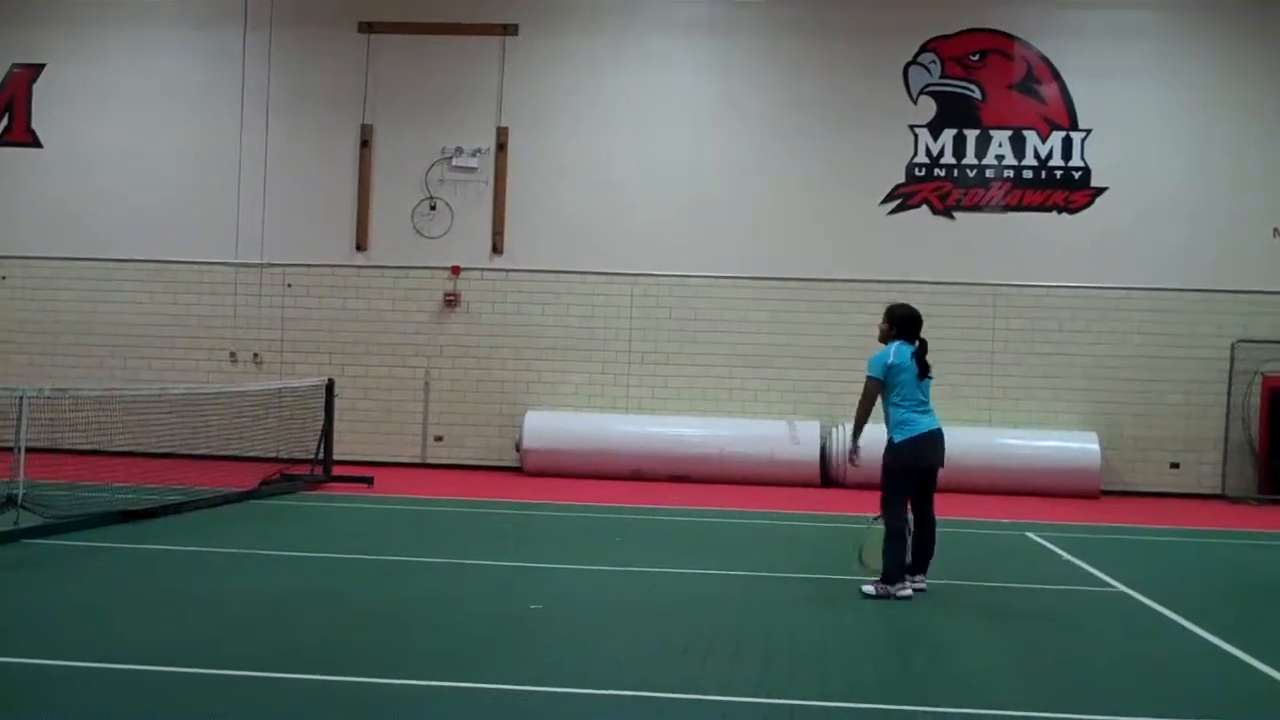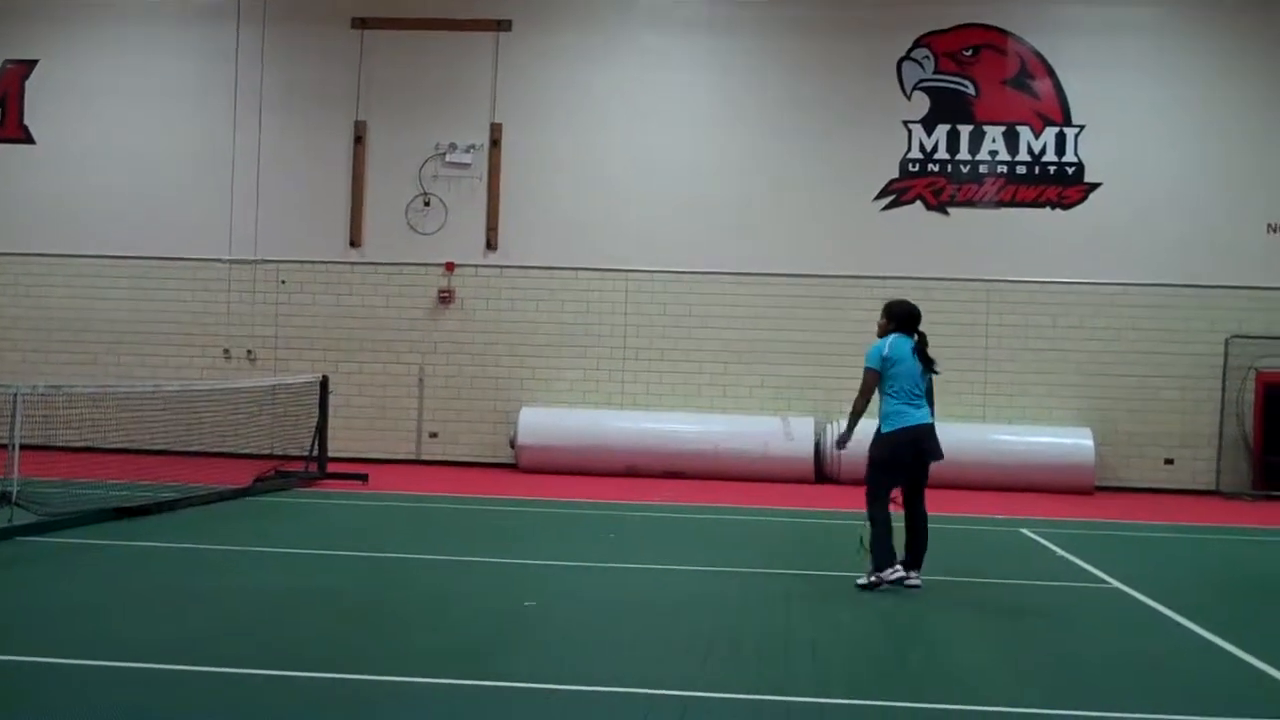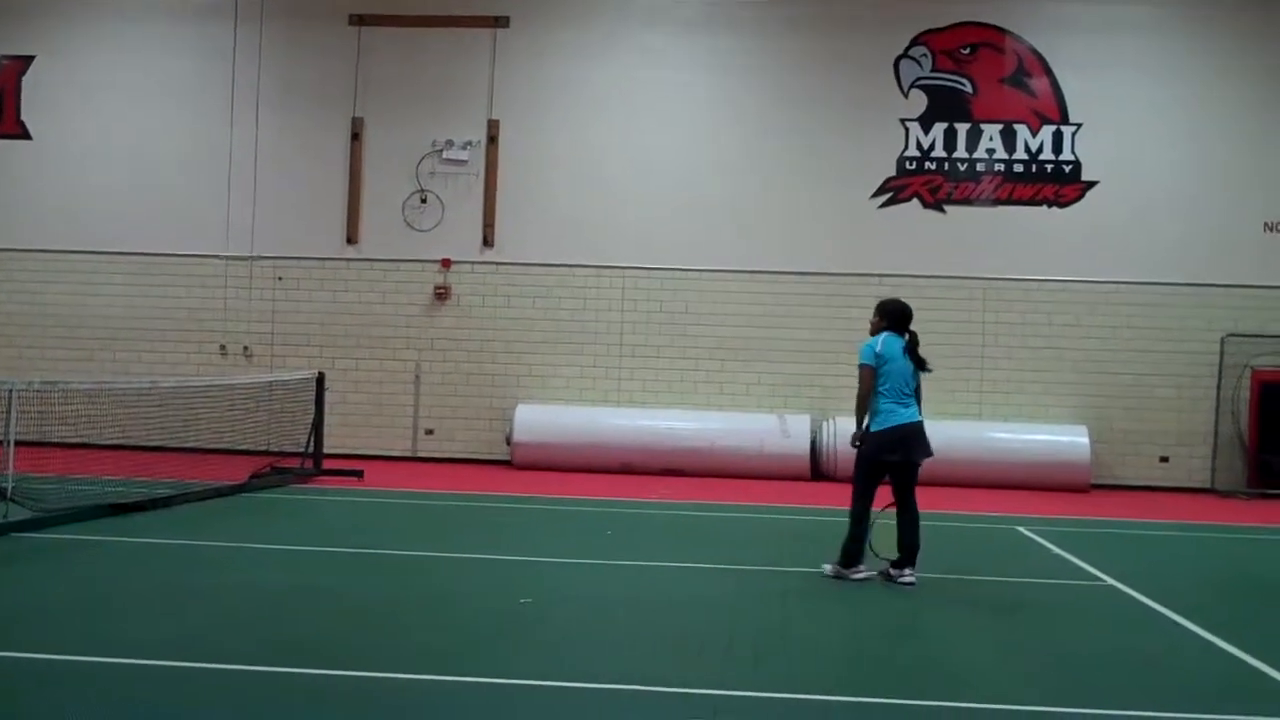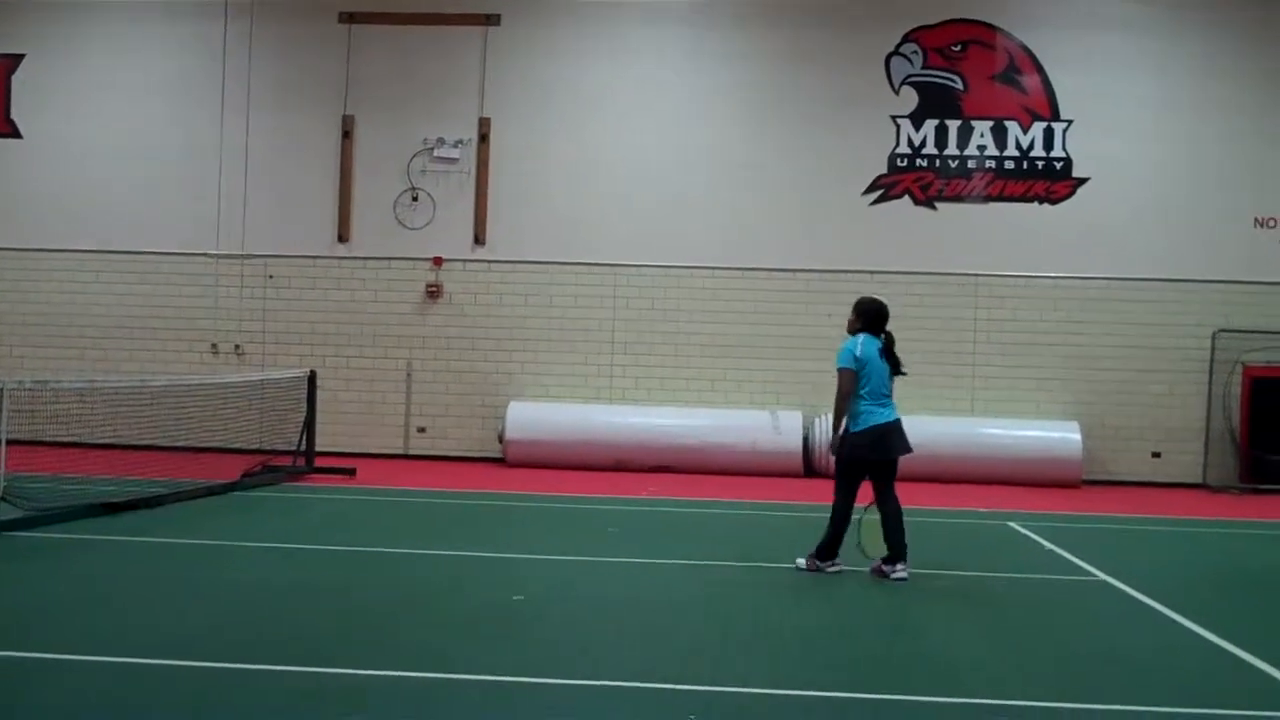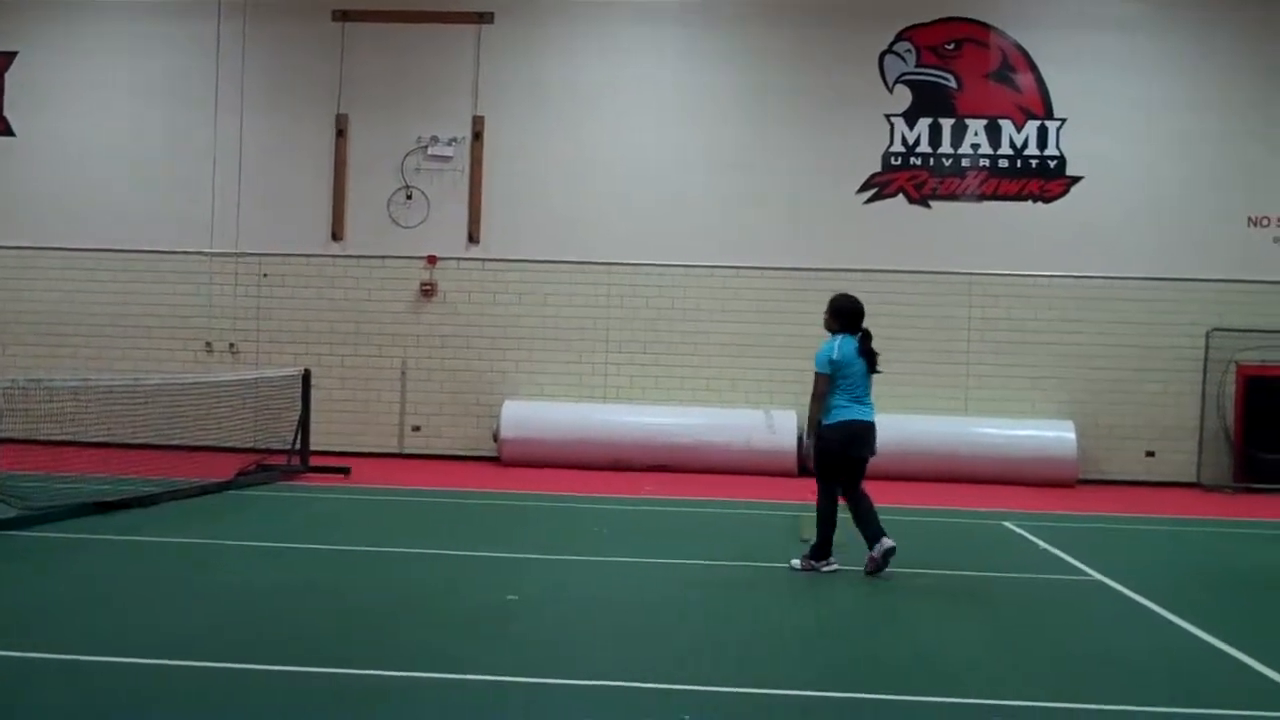
dt=0.2s
person 1, frame 1
left shoulder: (884, 356)
right shoulder: (918, 358)
left elbow: (867, 402)
left wrist: (854, 440)
left hip: (906, 441)
right hip: (931, 435)
left knee: (894, 509)
right knee: (923, 507)
left ankle: (894, 581)
right ankle: (916, 573)
person 1, frame 2
left shoulder: (882, 348)
right shoulder: (920, 352)
left elbow: (865, 394)
left wrist: (848, 430)
left hip: (894, 434)
right hip: (923, 431)
left knee: (877, 498)
right knee: (915, 502)
left ankle: (886, 566)
right ankle: (912, 568)
person 1, frame 3
left shoulder: (873, 346)
right shoulder: (910, 350)
left elbow: (865, 390)
left wrist: (859, 428)
left hip: (883, 431)
right hip: (912, 430)
left knee: (862, 496)
right knee: (906, 499)
left ankle: (851, 563)
right ankle: (905, 566)
person 1, frame 4
left shoulder: (851, 348)
right shoulder: (885, 350)
left elbow: (845, 393)
left wrist: (836, 432)
left hip: (862, 432)
right hip: (889, 429)
left knee: (844, 497)
right knee: (887, 496)
left ankle: (826, 557)
right ankle: (896, 561)
person 1, frame 5
left shoulder: (829, 350)
right shoulder: (864, 348)
left elbow: (819, 396)
left wrist: (810, 436)
left hip: (835, 428)
right hip: (864, 425)
left knee: (827, 493)
right knee: (853, 490)
left ankle: (821, 556)
right ankle: (878, 541)
